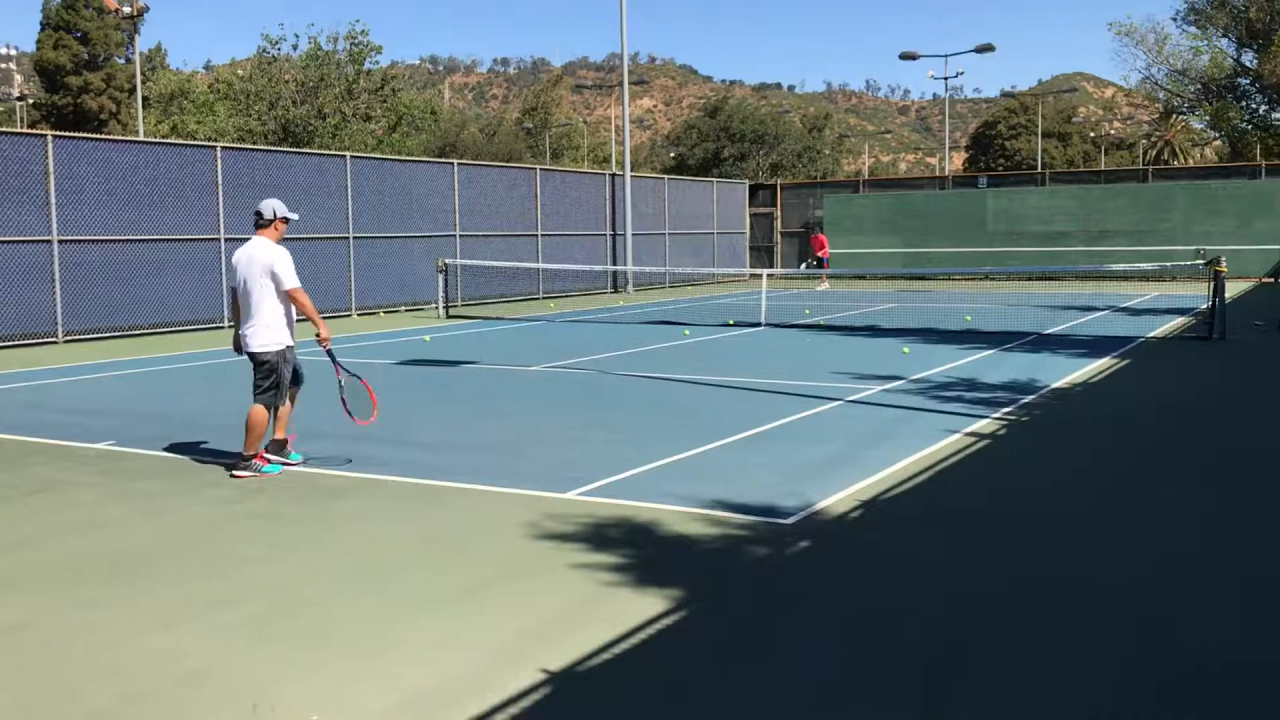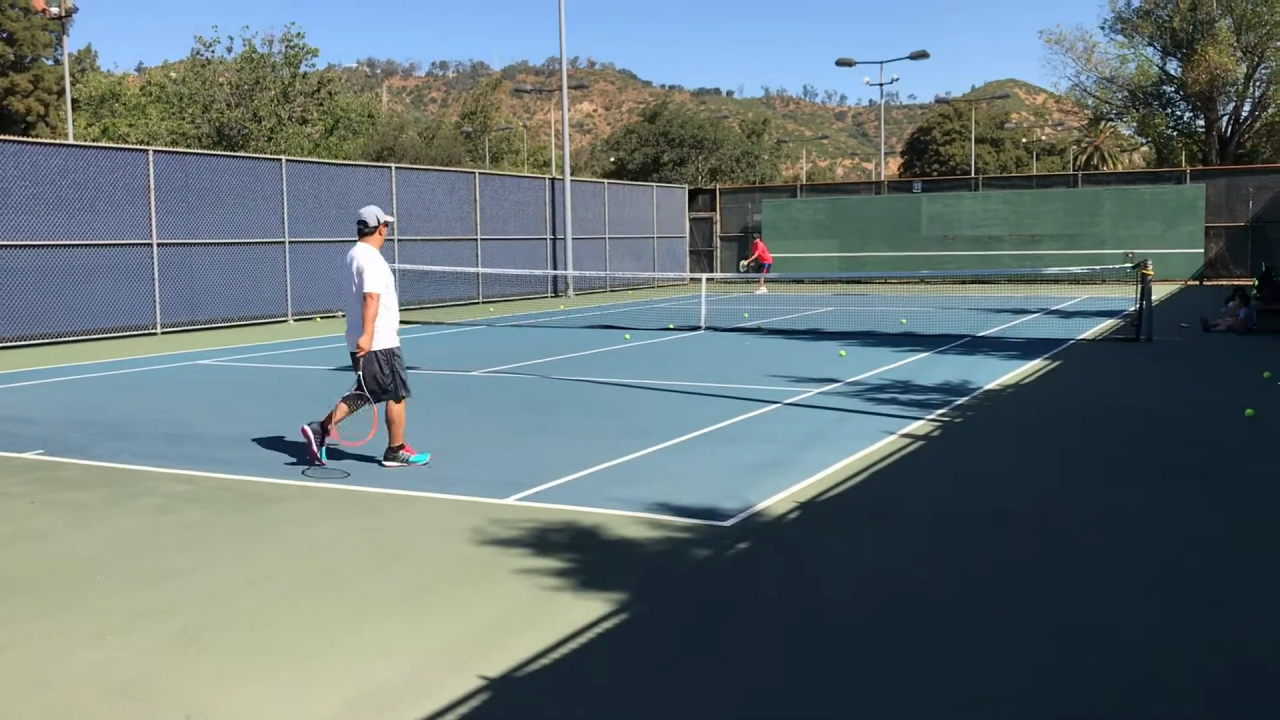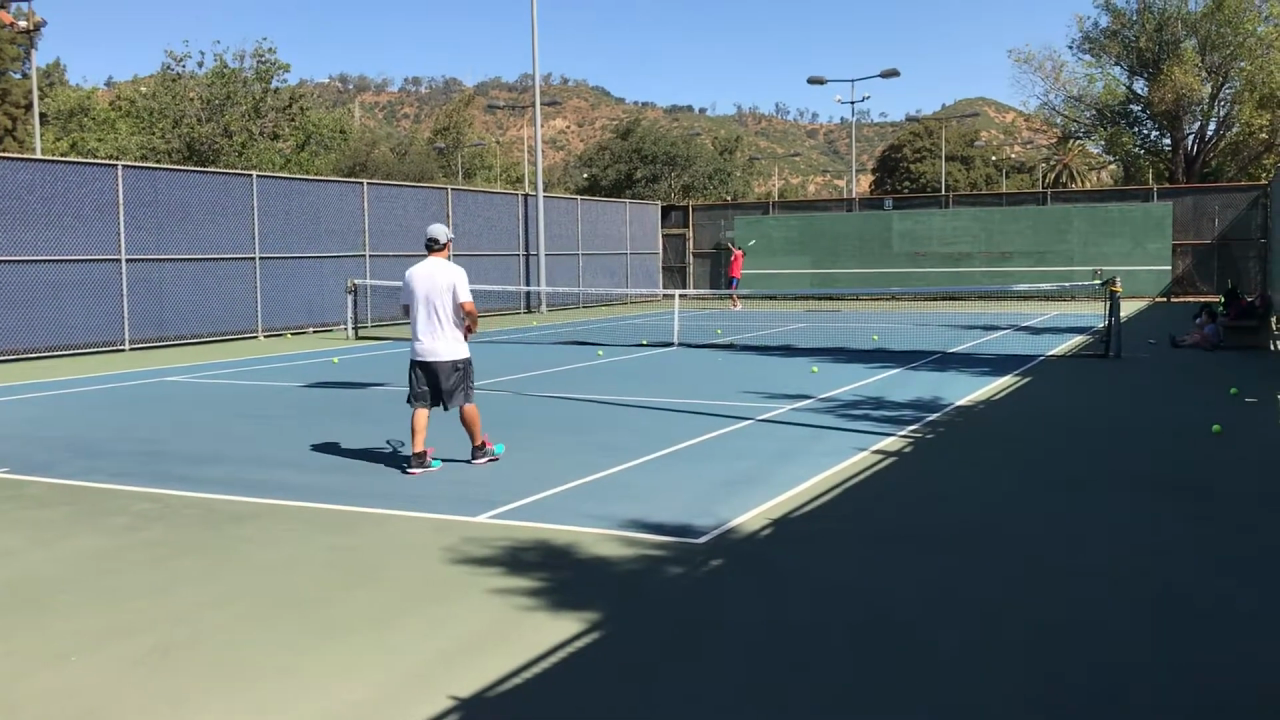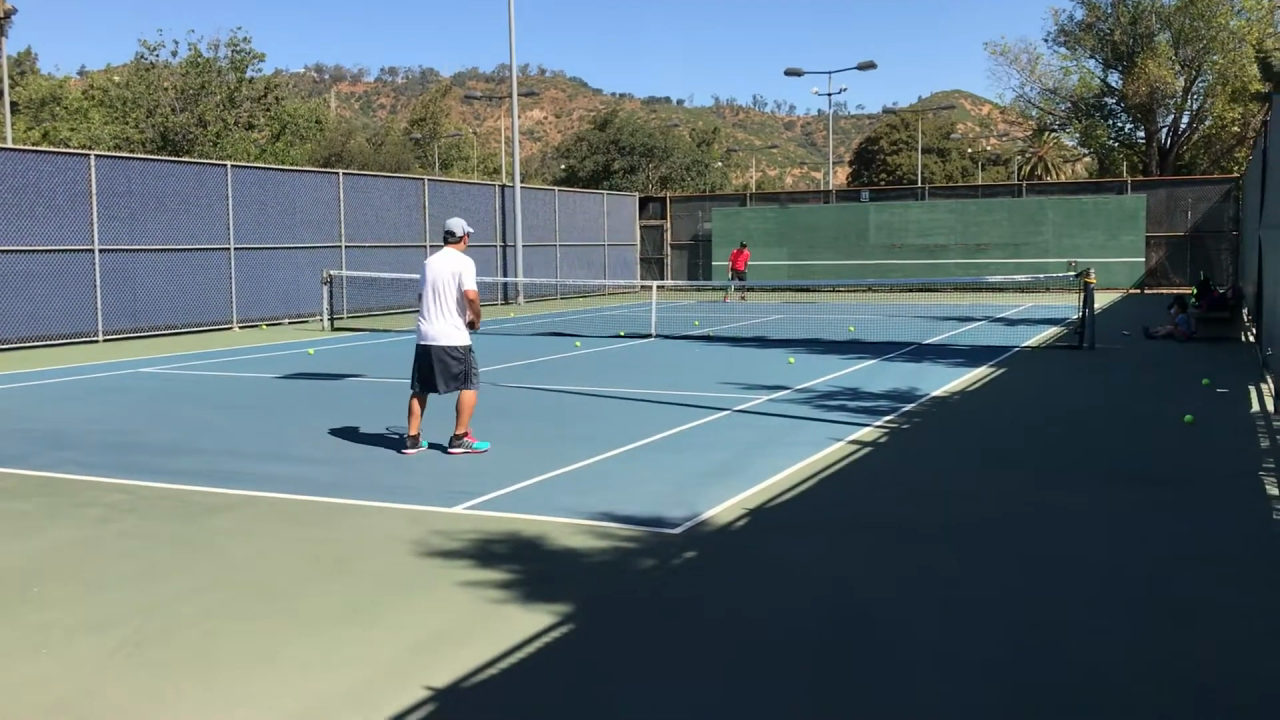
dt=1s
person 1, frame 1
left shoulder: (241, 253)
right shoulder: (276, 254)
left elbow: (235, 296)
right elbow: (296, 294)
left wrist: (238, 330)
right wrist: (320, 325)
left hip: (255, 338)
right hip: (273, 341)
left knee: (290, 388)
right knee: (266, 399)
left ankle: (278, 445)
right ankle: (247, 460)
person 1, frame 2
left shoulder: (354, 254)
right shoulder: (372, 258)
right elbow: (371, 298)
right wrist: (368, 334)
left hip: (363, 341)
right hip: (380, 342)
left knee: (363, 394)
right knee: (397, 394)
left ankle: (320, 429)
right ankle: (396, 451)
person 1, frame 3
left shoulder: (411, 273)
right shoulder: (454, 271)
left elbow: (406, 310)
right elbow: (467, 308)
right wrist: (472, 324)
left hip: (421, 351)
right hip: (452, 351)
left knee: (421, 404)
right knee: (465, 401)
left ankle: (418, 457)
right ankle: (480, 448)
person 1, frame 4
left shoulder: (429, 262)
right shoulder: (464, 262)
right elbow: (471, 296)
right wrist: (476, 319)
left hip: (426, 336)
right hip: (453, 338)
left knee: (419, 389)
right knee: (468, 386)
left ankle: (413, 438)
right ankle: (459, 439)
